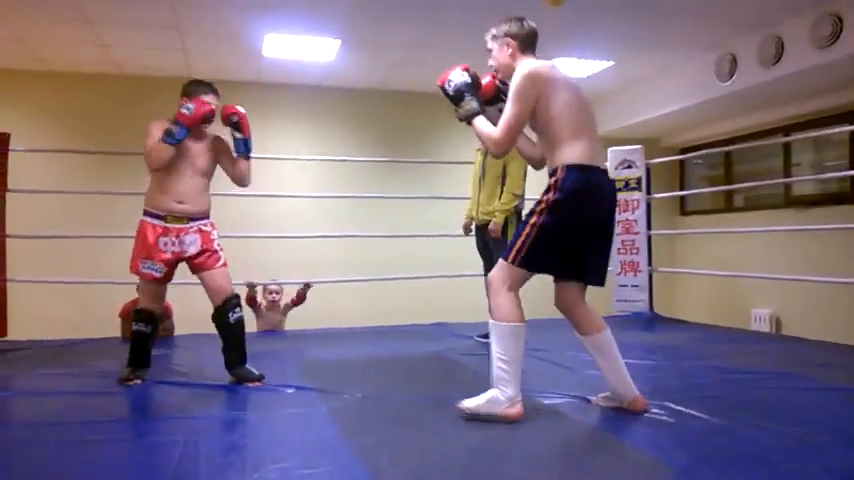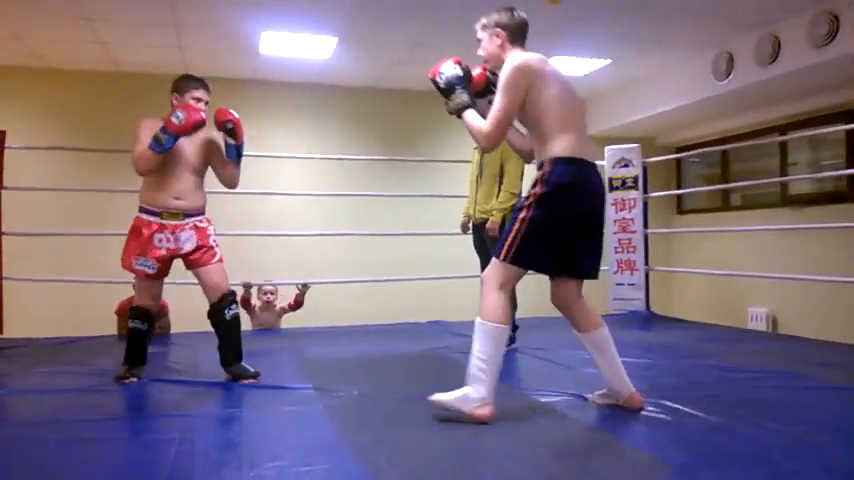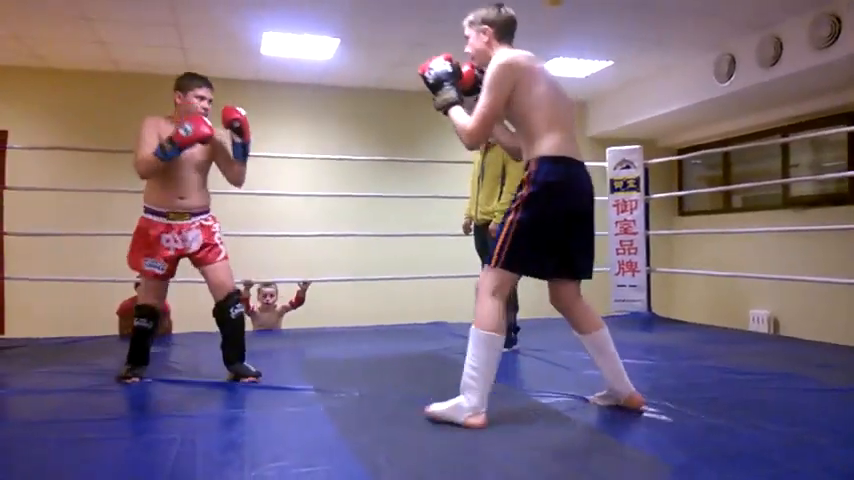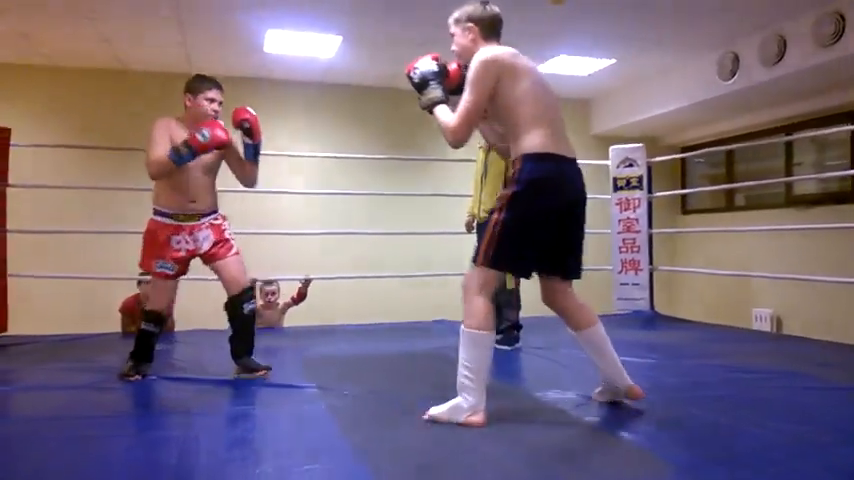
dt=0.1s
person 1, frame 1
left shoulder: (529, 73)
right shoulder: (554, 79)
left elbow: (498, 145)
left wrist: (470, 107)
right wrist: (497, 112)
left hip: (573, 188)
right hip: (598, 190)
left knee: (501, 281)
right knee: (571, 299)
left ankle: (507, 395)
right ankle: (626, 392)
person 1, frame 2
left shoulder: (518, 66)
right shoulder: (544, 70)
left elbow: (487, 139)
left wrist: (459, 102)
right wrist: (493, 108)
left hip: (562, 181)
right hip: (586, 183)
left knee: (496, 281)
right knee: (567, 296)
left ankle: (478, 396)
right ankle: (623, 389)
person 1, frame 3
left shoulder: (504, 63)
right shoulder: (530, 67)
left elbow: (473, 137)
left wrist: (447, 97)
right wrist: (480, 104)
left hip: (549, 182)
right hip: (575, 182)
left knee: (491, 287)
right knee: (567, 296)
left ankle: (472, 404)
right ankle: (623, 390)
person 1, frame 4
left shoulder: (486, 60)
right shoulder: (521, 65)
left elbow: (456, 135)
left wrist: (433, 96)
right wrist: (477, 108)
left hip: (537, 178)
right hip: (568, 180)
left knee: (477, 286)
right knee: (559, 293)
left ankle: (471, 403)
right ankle: (619, 381)
person 2, frame 1
left shoulder: (215, 143)
right shoulder: (160, 128)
left elbow: (243, 179)
right elbow: (155, 162)
left wrist: (241, 136)
right wrist: (182, 124)
left hip: (199, 229)
right hip: (158, 228)
left knee: (226, 296)
right knee: (150, 302)
left ankle: (237, 365)
right ankle: (137, 364)
person 2, frame 2
left shoulder: (207, 140)
right shoulder: (150, 126)
left elbow: (231, 182)
right elbow: (141, 166)
left wrist: (234, 140)
right wrist: (170, 132)
left hip: (195, 225)
right hip: (153, 224)
left knee: (222, 293)
right knee: (146, 300)
left ankle: (233, 363)
right ankle: (133, 362)
person 2, frame 3
left shoulder: (211, 139)
right shoulder: (154, 125)
left elbow: (237, 179)
right elbow: (143, 169)
left wrist: (240, 138)
right wrist: (175, 144)
left hip: (200, 225)
right hip: (159, 224)
left knee: (227, 292)
right knee: (150, 299)
left ankle: (235, 362)
right ankle: (136, 362)
person 2, frame 4
left shoulder: (218, 139)
right shoulder: (166, 127)
left elbow: (249, 180)
right elbow: (154, 170)
left wrist: (252, 142)
right wrist: (192, 147)
left hip: (210, 224)
right hip: (170, 226)
left knee: (242, 287)
right knee: (160, 304)
left ankle: (244, 359)
right ankle: (139, 361)
person 3, frame 1
left shoulder: (510, 146)
right shoulder: (482, 151)
left elbow: (514, 187)
left wrist: (499, 218)
right wrist: (470, 216)
left hip: (504, 220)
right hip: (483, 222)
person 3, frame 2
left shoulder: (508, 145)
right shoulder: (479, 150)
left elbow: (511, 185)
left wrist: (497, 216)
right wrist: (467, 213)
left hip: (500, 220)
right hip: (480, 220)
left ankle: (508, 329)
person 3, frame 3
right shoulder: (482, 150)
left elbow: (513, 185)
left wrist: (499, 217)
right wrist: (469, 215)
left hip: (501, 221)
right hip: (482, 222)
left ankle: (509, 331)
person 3, frame 4
left shoulder: (509, 145)
right shoulder: (484, 149)
right wrist: (472, 213)
right hip: (484, 220)
left knee: (506, 274)
left ankle: (511, 328)
right ankle: (500, 323)
